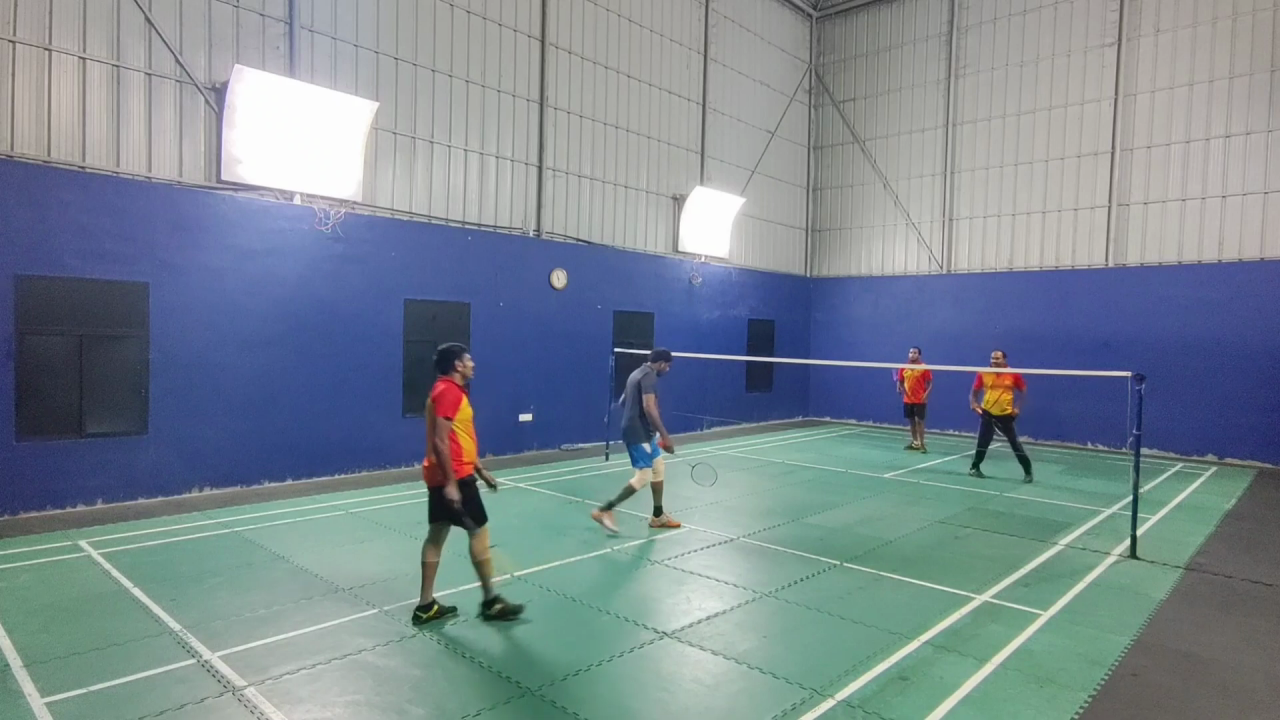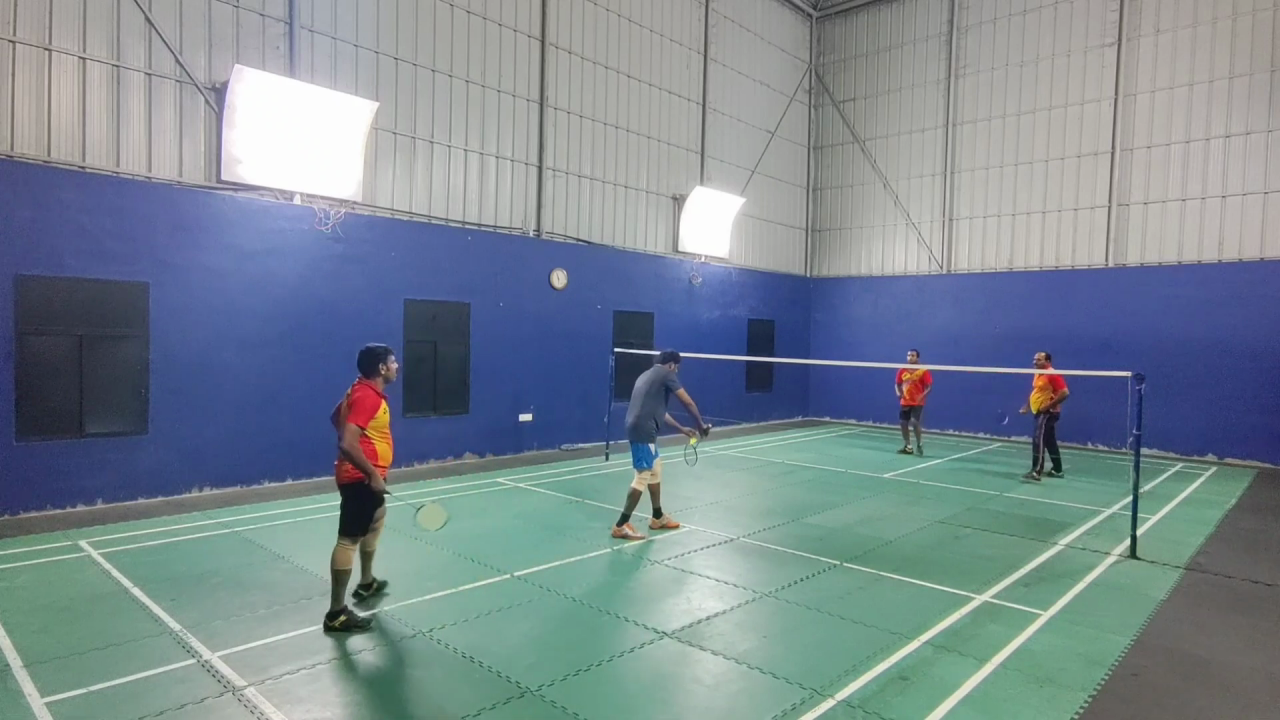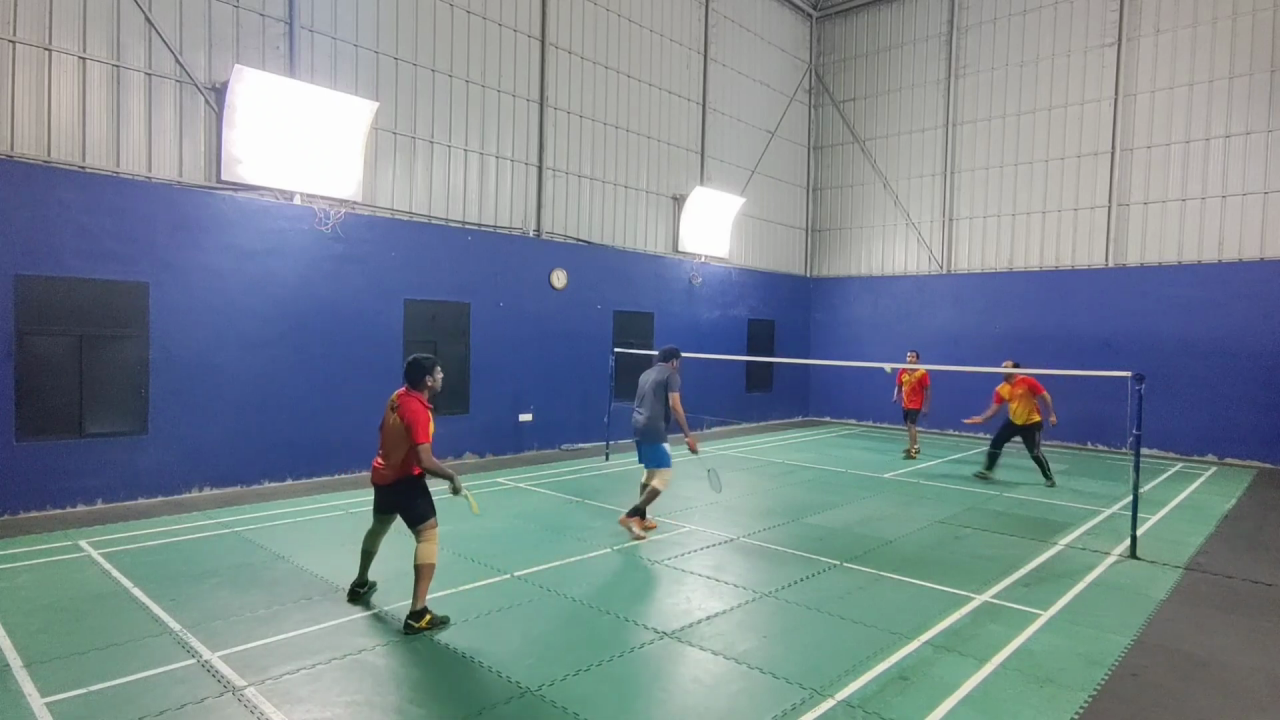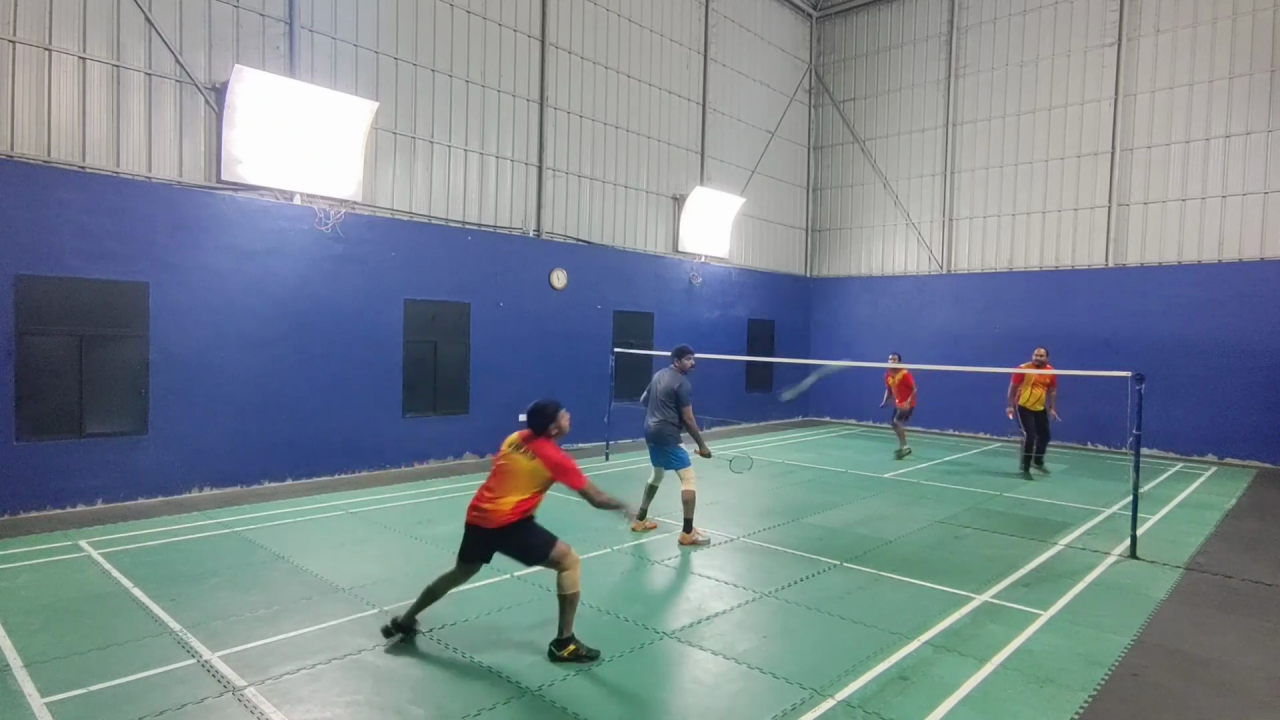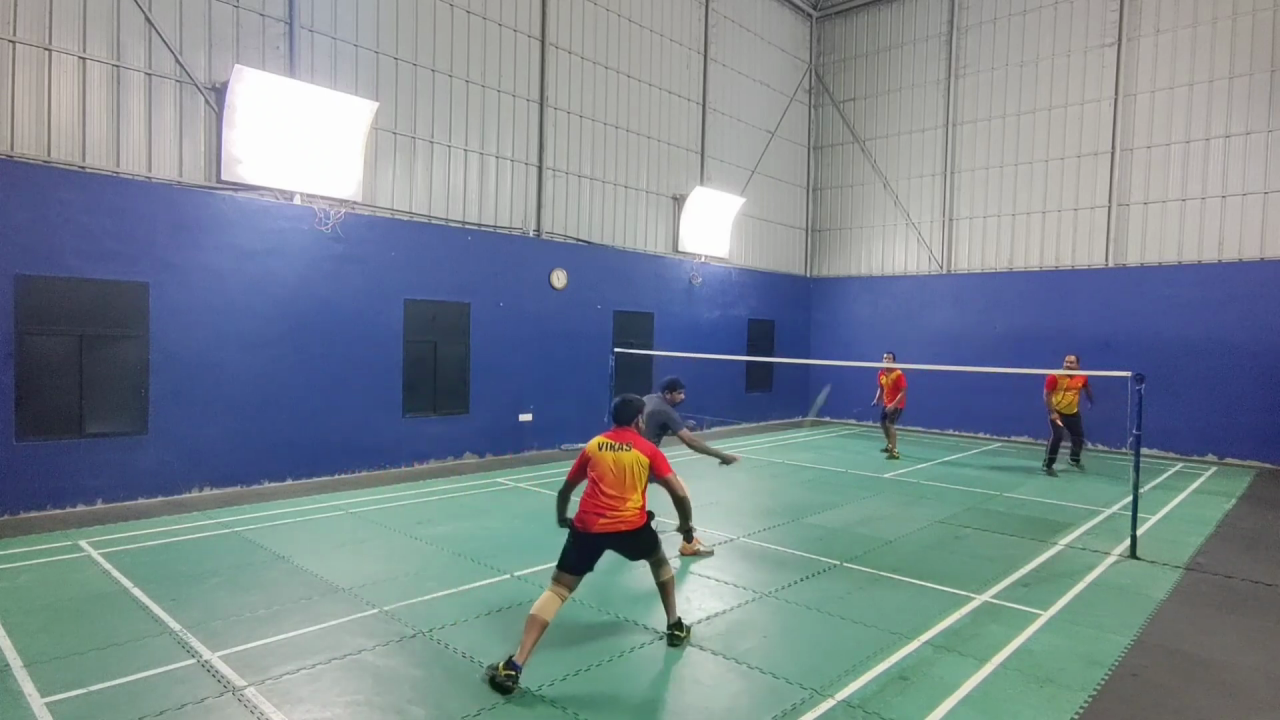
dt=1s
person 1, frame 1
left shoulder: (449, 391)
right shoulder: (448, 393)
right elbow: (440, 441)
left wrist: (480, 470)
right wrist: (451, 483)
left hip: (441, 476)
right hip: (452, 477)
left knee: (437, 534)
right knee: (479, 531)
left ankle: (426, 605)
right ankle: (491, 601)
person 1, frame 2
left shoulder: (361, 390)
right shoulder: (368, 398)
left elbow: (336, 418)
right elbow: (347, 444)
right wrist: (374, 475)
left hip: (360, 475)
right hip: (361, 478)
left knee: (376, 520)
right knee: (349, 540)
left ankle: (366, 583)
right ankle: (336, 613)
person 1, frame 3
left shoulder: (398, 397)
right shoulder: (417, 410)
right elbow: (426, 462)
right wrist: (452, 477)
left hip: (382, 475)
right hip: (405, 479)
left knee: (379, 527)
right knee: (428, 536)
left ankle: (360, 584)
right ankle: (418, 614)
person 1, frame 4
left shoulder: (515, 439)
right shoulder: (555, 458)
right elbow: (594, 498)
right wrist: (621, 506)
left hip: (477, 516)
right hip: (508, 523)
left knee: (461, 573)
right knee: (569, 562)
left ankle: (404, 621)
right ankle: (564, 643)
person 1, frame 5
left shoulder: (593, 445)
right shoulder: (648, 450)
left elbow: (566, 490)
right elbow: (679, 494)
left wrist: (561, 516)
right wrist: (686, 524)
left hip: (587, 527)
right hip: (631, 526)
left knee: (556, 591)
right knee: (659, 560)
left ankle: (513, 665)
right ankle: (674, 626)
person 2, frame 1
left shoulder: (639, 373)
right shoulder: (649, 376)
left elbow: (623, 401)
right elbow: (649, 408)
right wrist: (665, 436)
left hip: (644, 431)
right hip: (638, 433)
left knee: (658, 468)
right knee: (643, 477)
left ankle: (658, 516)
right ankle: (604, 510)
person 2, frame 2
left shoulder: (648, 375)
right shoulder: (665, 374)
right elbow: (687, 402)
left wrist: (681, 429)
right wrist: (701, 425)
left hip: (640, 428)
right hip: (643, 430)
left knee: (655, 470)
right knee: (642, 476)
left ankle: (658, 517)
right ankle: (621, 525)
person 2, frame 3
left shoulder: (646, 374)
right shoulder: (671, 374)
right elbow: (675, 407)
right wrist: (688, 435)
left hip: (639, 426)
right hip: (654, 430)
left knee: (651, 472)
right knee: (663, 476)
left ankle: (640, 518)
right ankle: (630, 516)
person 2, frame 4
left shoulder: (659, 375)
right shoulder: (682, 383)
left elbow: (644, 400)
right elbow: (688, 419)
right wrist: (702, 445)
left hip: (651, 432)
right hip: (667, 436)
left knee: (657, 475)
right knee: (688, 478)
left ankle: (640, 519)
right ankle: (688, 532)
person 2, frame 5
left shoulder: (646, 401)
right shoulder: (666, 411)
right elbow: (690, 441)
left wrist: (683, 427)
right wrist: (721, 455)
right ankle: (689, 543)
